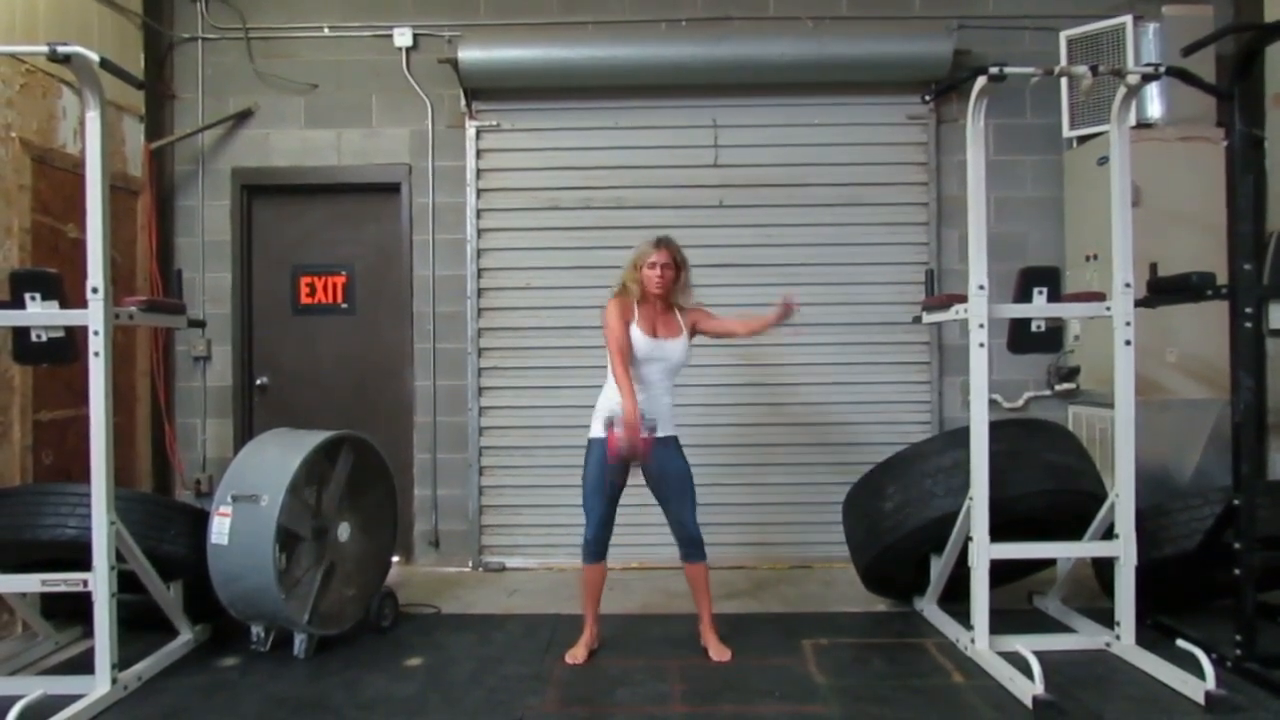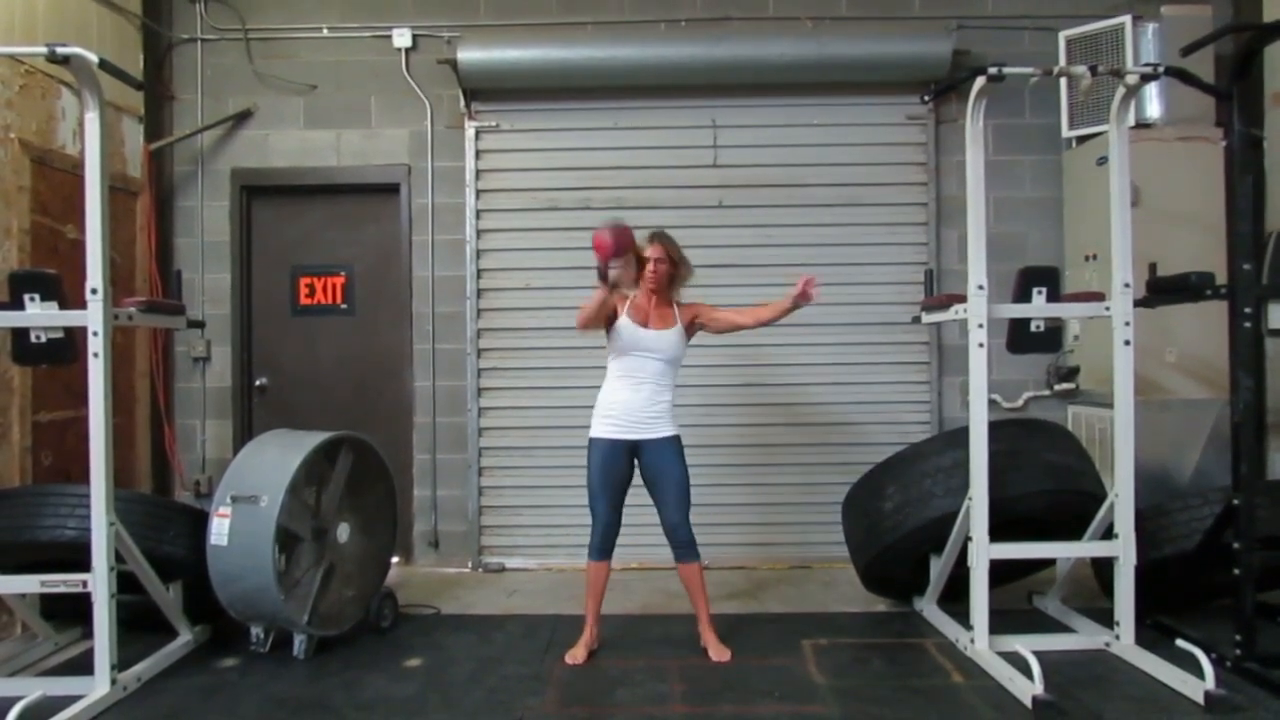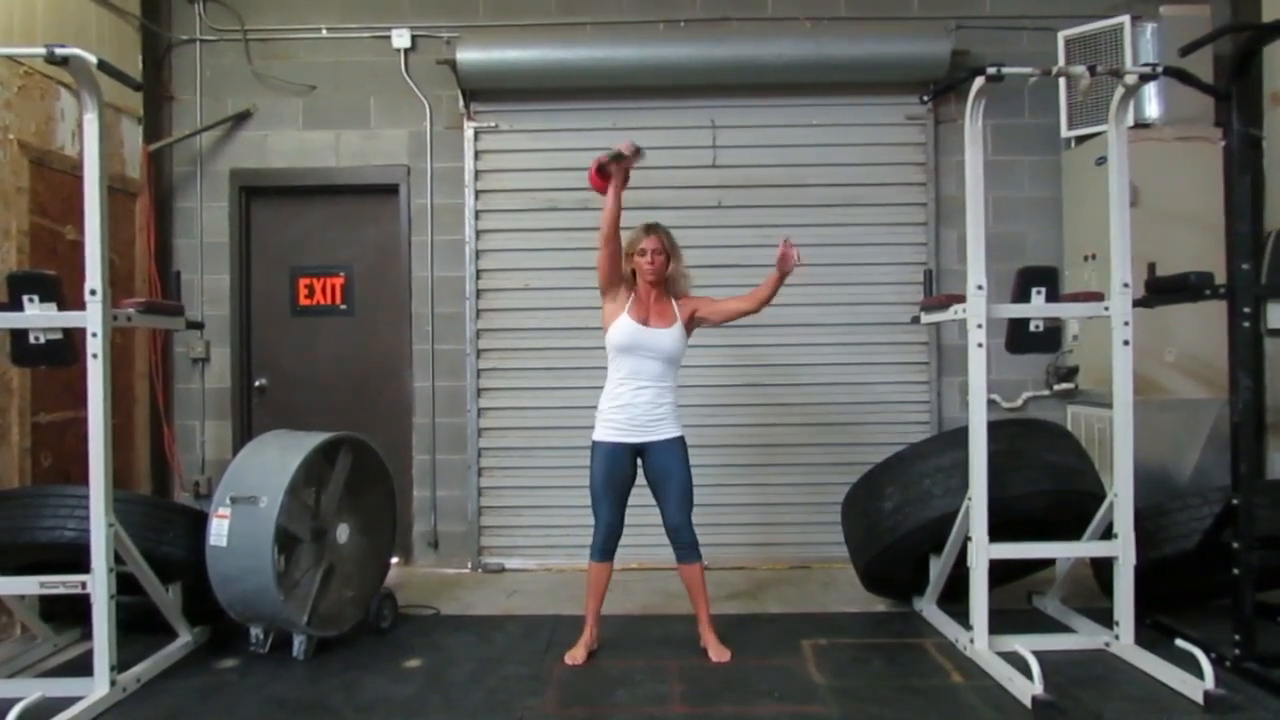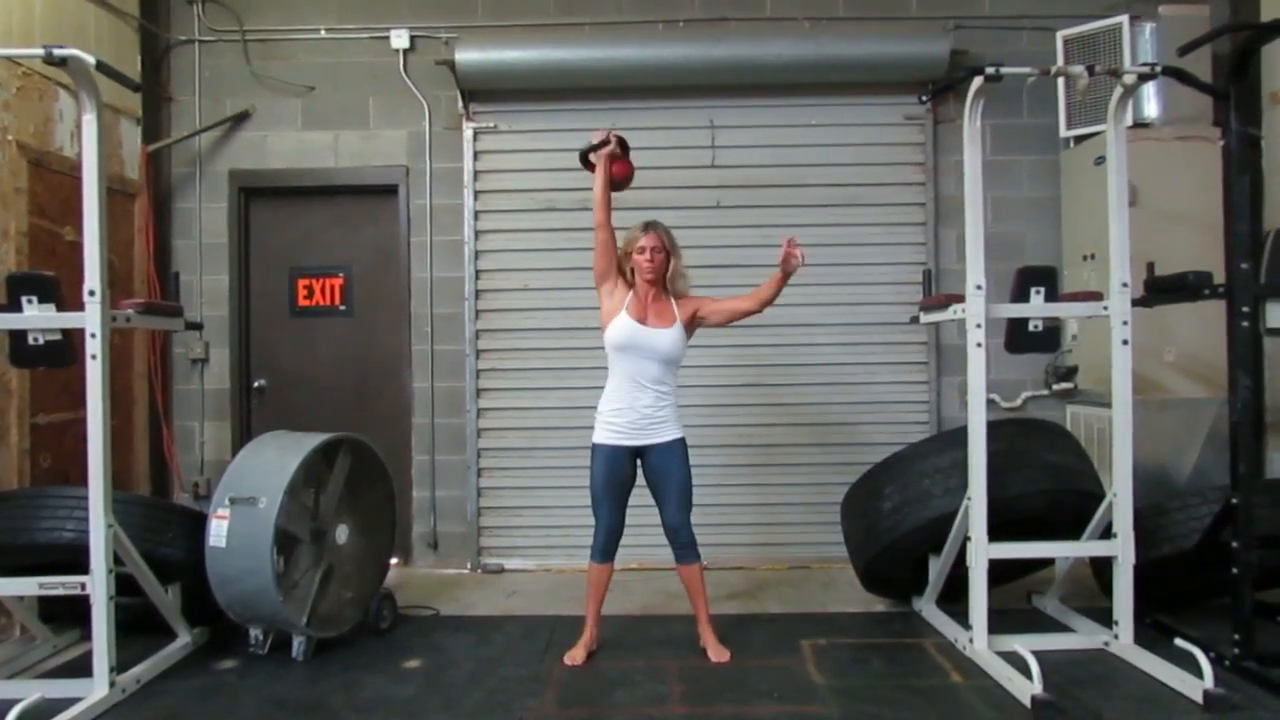
dt=0.2s
person 1, frame 1
left shoulder: (687, 317)
right shoulder: (620, 308)
left elbow: (740, 328)
right elbow: (618, 364)
left wrist: (778, 315)
right wrist: (629, 408)
left hip: (661, 435)
right hip: (610, 432)
left knee: (688, 531)
right knee: (597, 535)
left ankle: (707, 630)
right ankle: (589, 632)
person 1, frame 2
left shoulder: (687, 315)
right shoulder: (619, 301)
left elbow: (748, 319)
right elbow: (585, 320)
left wrist: (792, 302)
right wrist: (607, 288)
left hip: (660, 435)
right hip: (610, 432)
left knee: (679, 530)
right knee: (603, 532)
left ankle: (707, 631)
right ankle: (589, 632)
person 1, frame 3
left shoulder: (686, 309)
right shoulder: (616, 295)
left elbow: (748, 304)
right elbow: (608, 239)
left wrist: (779, 274)
right wrist: (616, 185)
left hip: (664, 435)
right hip: (613, 434)
left knee: (681, 529)
right knee: (606, 533)
left ankle: (707, 630)
right ankle: (588, 633)
person 1, frame 4
left shoulder: (687, 309)
right shoulder: (613, 295)
left elbow: (753, 304)
right elbow: (601, 228)
left wrist: (783, 274)
right wrist: (602, 167)
left hip: (664, 438)
right hip: (613, 436)
left knee: (680, 531)
right knee: (606, 535)
left ankle: (706, 630)
right ankle: (589, 634)
